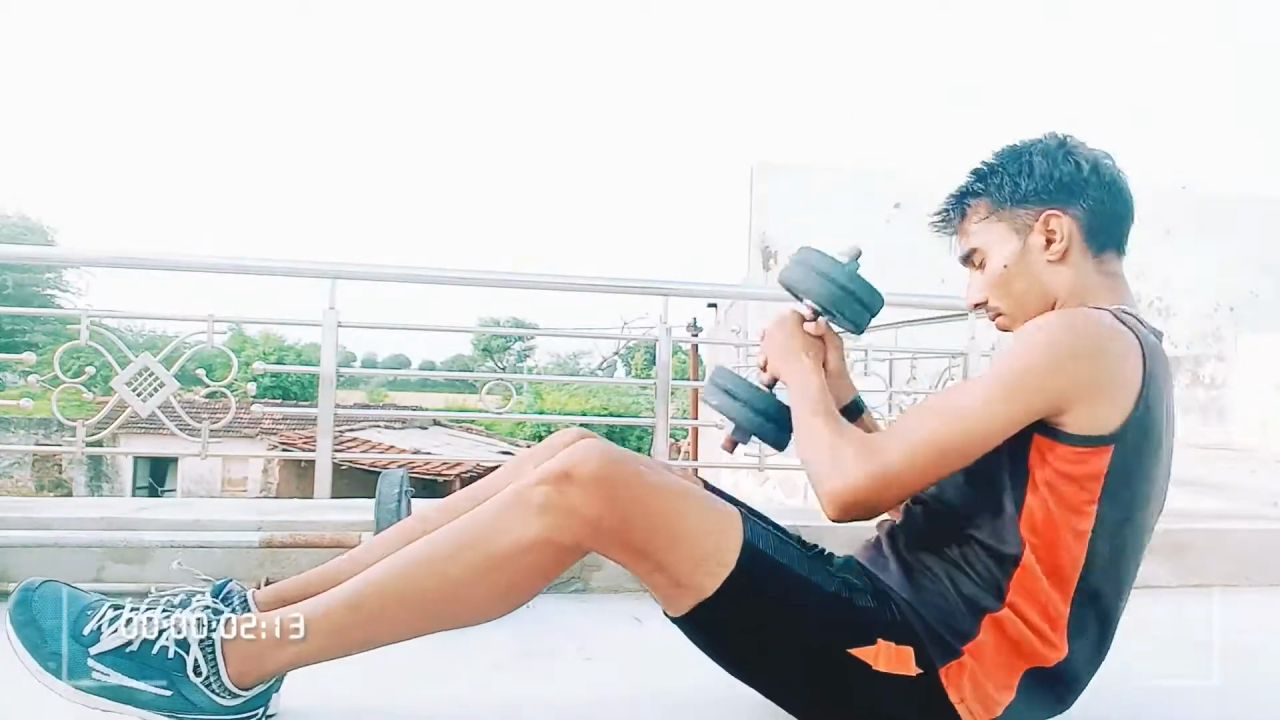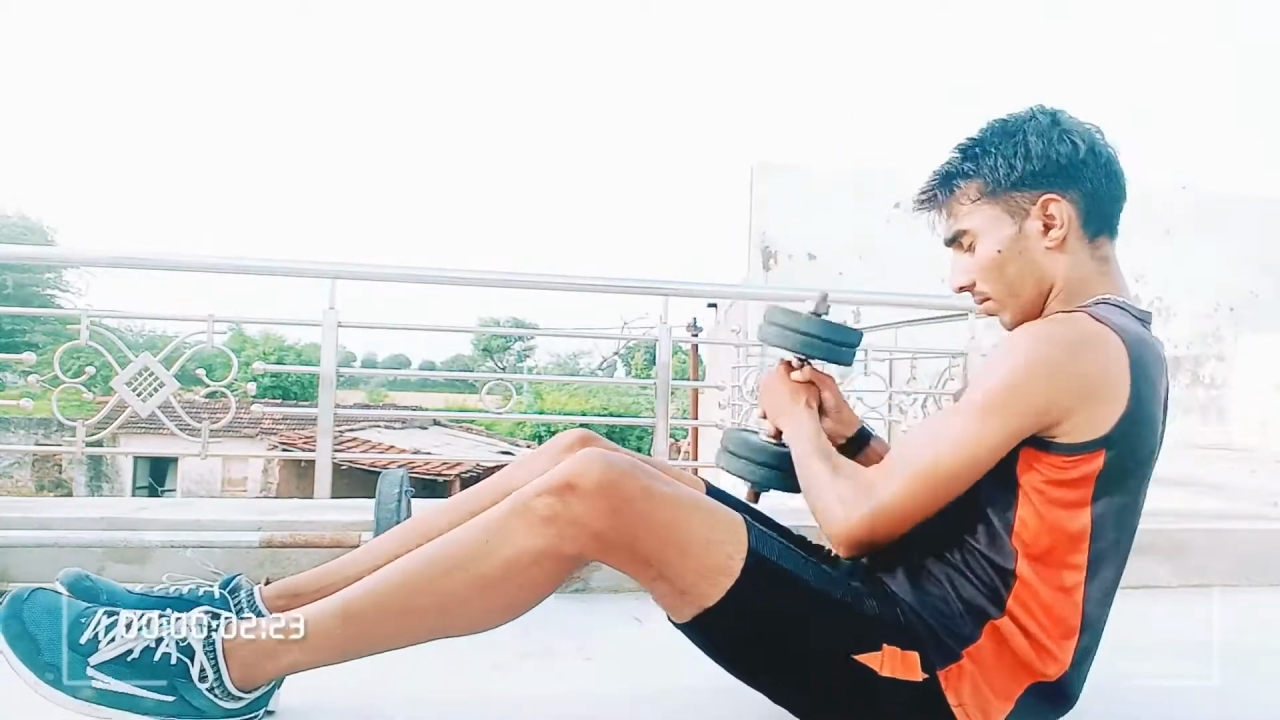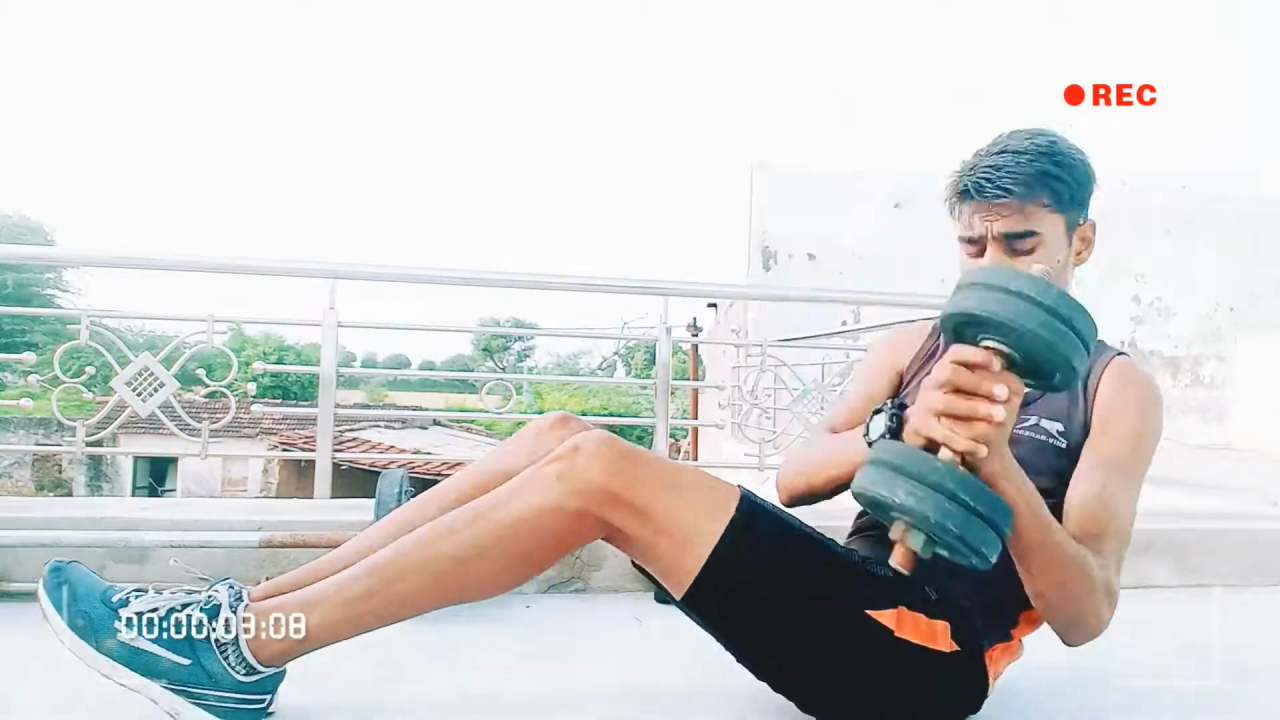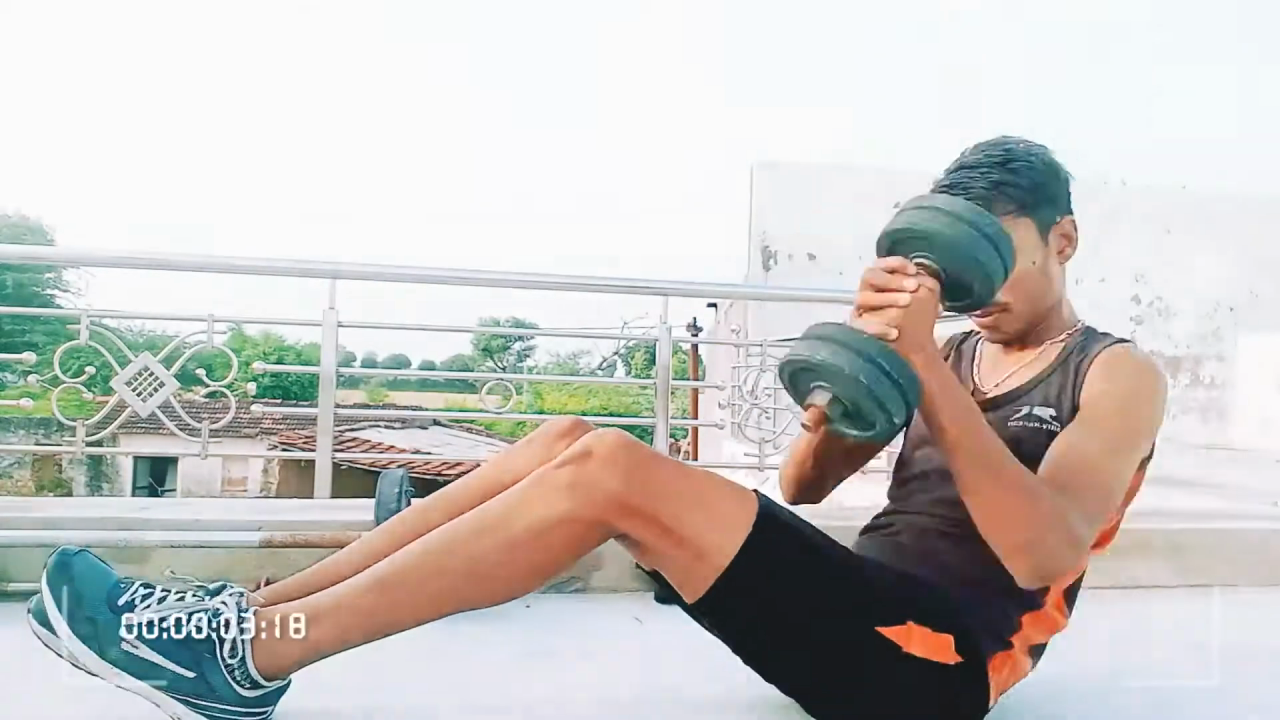
dt=0.4s
person 1, frame 1
left shoulder: (1069, 342)
right shoulder: (1123, 361)
left elbow: (861, 483)
left wrist: (808, 387)
right wrist: (845, 409)
left knee: (587, 487)
right knee: (579, 453)
right ankle: (253, 609)
person 1, frame 2
left shoulder: (1072, 348)
right shoulder: (1110, 352)
left elbow: (858, 523)
left wrist: (797, 421)
right wrist: (843, 427)
left knee: (591, 490)
right knee: (579, 471)
right ankle: (254, 610)
person 1, frame 3
left shoulder: (1119, 392)
right shoulder: (917, 344)
left elbow: (1084, 610)
right elbow: (797, 475)
left wrist: (1002, 466)
right wrist: (912, 439)
right hip: (848, 608)
left knee: (595, 469)
right knee: (559, 437)
right ankle: (251, 610)
person 1, frame 4
left shoulder: (1114, 375)
right shoulder: (961, 356)
left elbow: (1039, 553)
right elbow: (801, 481)
left wrist: (927, 367)
right hip: (872, 606)
left knee: (610, 469)
right knee: (570, 442)
right ankle: (251, 610)
